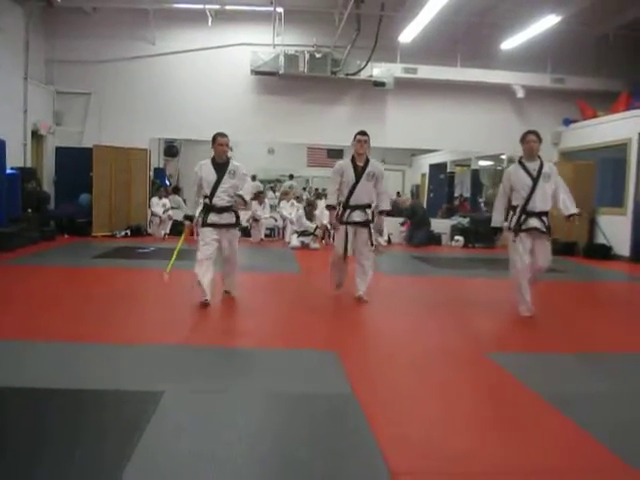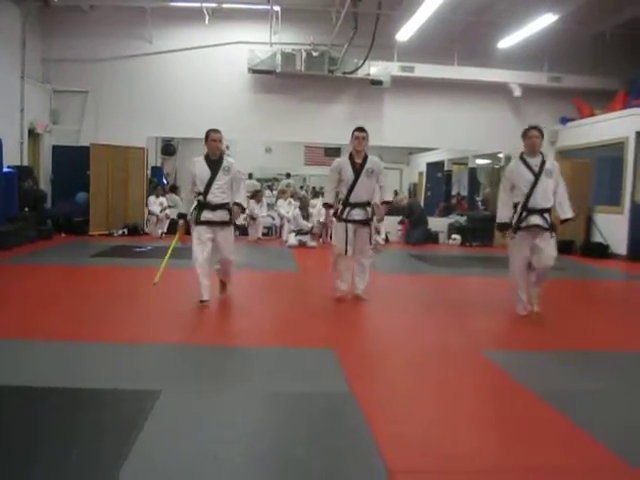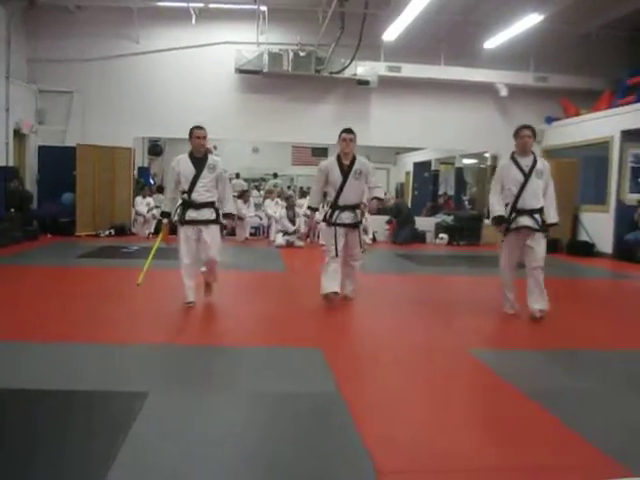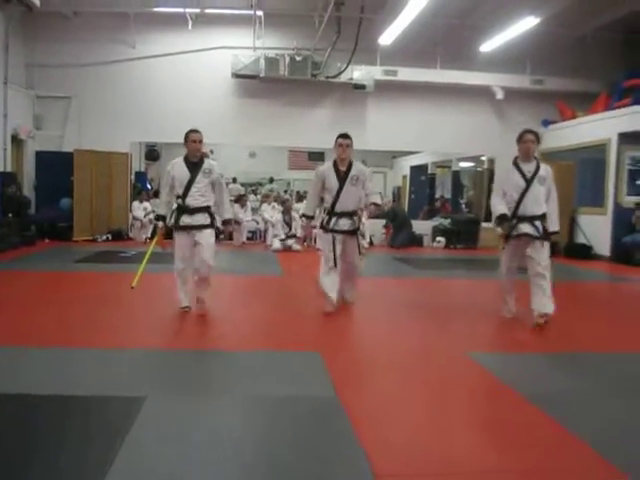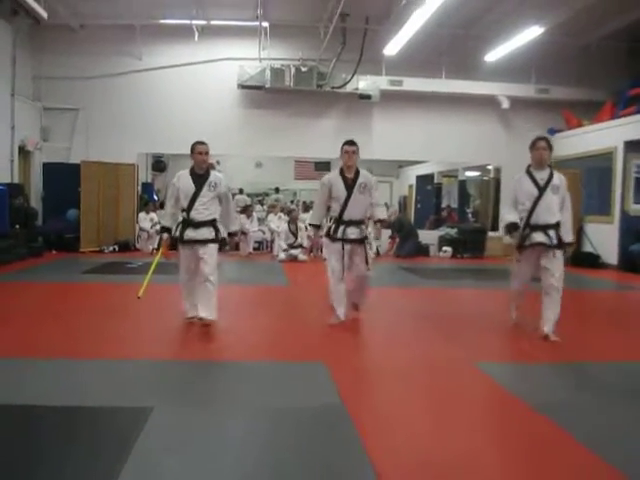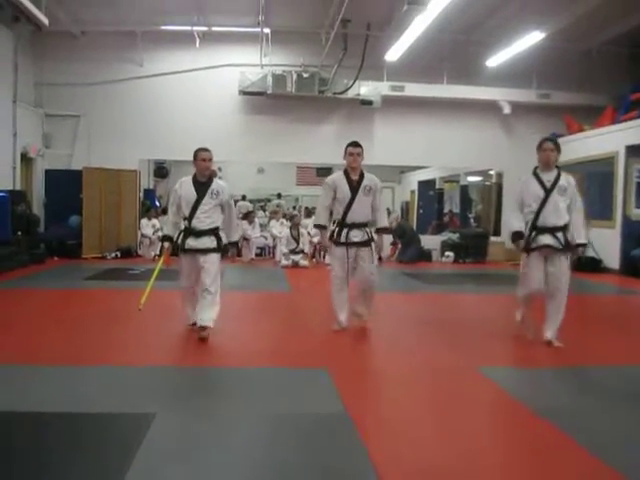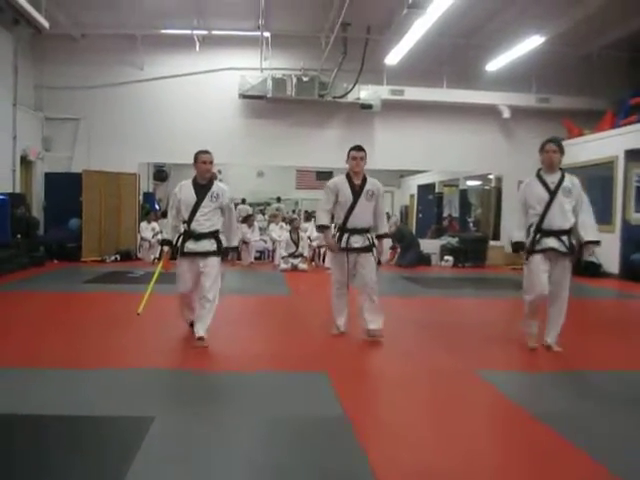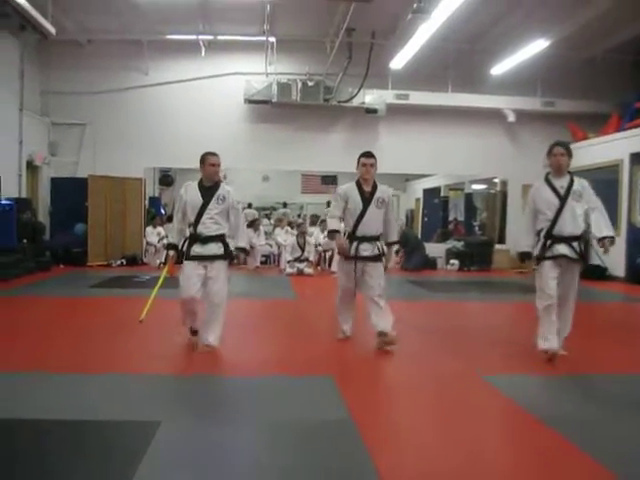
dt=0.1s
person 1, frame 1
left shoulder: (550, 169)
right shoulder: (512, 171)
left elbow: (561, 191)
right elbow: (502, 198)
left wrist: (571, 211)
right wrist: (498, 223)
left hip: (541, 222)
right hip: (519, 222)
left knee: (541, 264)
right knee: (521, 265)
left ankle: (526, 297)
right ankle: (525, 305)
person 1, frame 2
left shoulder: (552, 165)
right shoulder: (513, 167)
left elbow: (559, 191)
right elbow: (505, 195)
left wrist: (565, 215)
right wrist: (503, 221)
left hip: (543, 220)
right hip: (521, 220)
left knee: (545, 261)
right knee: (519, 264)
left ankle: (532, 296)
right ankle: (523, 304)
person 1, frame 3
left shoulder: (543, 165)
right shoulder: (505, 167)
left elbow: (549, 194)
right elbow: (495, 193)
left wrist: (551, 220)
right wrist: (498, 216)
left hip: (535, 221)
right hip: (512, 220)
left knee: (537, 264)
right knee: (508, 265)
left ankle: (537, 307)
right ankle: (510, 303)
person 1, frame 4
left shoulder: (546, 172)
right shoulder: (507, 172)
left elbow: (551, 201)
right elbow: (497, 198)
left wrist: (552, 229)
right wrist: (501, 217)
left hip: (537, 228)
right hip: (513, 227)
left knee: (541, 271)
right knee: (508, 271)
left ankle: (542, 312)
right ankle: (508, 307)
person 1, frame 5
left shoulder: (560, 180)
right shoulder: (520, 180)
left elbow: (565, 210)
right elbow: (510, 206)
left wrist: (567, 239)
right wrist: (512, 225)
left hip: (552, 237)
right hip: (527, 236)
left knee: (553, 284)
right knee: (520, 279)
left ankle: (548, 328)
right ankle: (515, 309)
person 1, frame 6
left shoulder: (568, 181)
right shoulder: (527, 182)
left elbow: (576, 212)
right elbow: (518, 211)
left wrist: (578, 241)
right wrist: (517, 233)
left hip: (559, 240)
right hip: (534, 239)
left knee: (558, 289)
right knee: (531, 285)
left ankle: (551, 333)
right ankle: (523, 309)
person 1, frame 7
left shoulder: (572, 183)
right shoulder: (530, 184)
left elbow: (583, 210)
right elbow: (522, 215)
left wrist: (589, 238)
right wrist: (519, 242)
left hip: (563, 243)
right hip: (537, 242)
left knee: (559, 294)
right knee: (537, 291)
left ankle: (551, 337)
right ankle: (532, 332)
person 1, frame 8
left shoulder: (582, 186)
right shoulder: (538, 188)
left elbow: (596, 212)
right elbow: (529, 221)
left wrist: (605, 234)
right wrist: (525, 250)
left hip: (573, 249)
right hip: (547, 249)
left knee: (566, 299)
right knee: (547, 298)
left ankle: (557, 342)
right ankle: (548, 345)
person 2, frame 1
left shoulder: (237, 168)
right shoulder: (202, 167)
left elbow: (246, 187)
right elbow: (195, 194)
left wrist: (240, 198)
right wrist: (190, 219)
left hip: (229, 218)
right hip: (208, 217)
left knee: (230, 256)
right knee: (204, 256)
left ankle: (228, 287)
right ankle: (205, 295)
person 2, frame 2
left shoulder: (231, 165)
right shoulder: (195, 164)
left elbow: (240, 188)
right elbow: (188, 192)
left wrist: (238, 206)
right wrist: (183, 218)
left hip: (224, 215)
right hip: (202, 215)
left knee: (225, 256)
right knee: (201, 257)
left ankle: (223, 278)
right ankle: (203, 295)
person 2, frame 3
left shoulder: (215, 163)
right shoulder: (179, 162)
left elbow: (224, 189)
right elbow: (171, 190)
left wrist: (228, 214)
right wrist: (166, 217)
left hip: (209, 214)
right hip: (187, 214)
left knee: (211, 255)
right knee: (187, 258)
left ankle: (208, 277)
right ankle: (190, 296)
person 2, frame 4
left shoulder: (212, 167)
right shoulder: (174, 166)
left elbow: (221, 194)
right elbow: (166, 194)
left wrist: (227, 220)
right wrist: (161, 220)
left hip: (204, 219)
right hip: (182, 219)
left knee: (205, 261)
right knee: (182, 263)
left ankle: (201, 295)
right ankle: (185, 301)
person 2, frame 5
left shoulder: (218, 180)
right shoulder: (180, 178)
left elbow: (228, 207)
right elbow: (171, 206)
left wrist: (232, 232)
right wrist: (166, 232)
left hip: (209, 233)
right hip: (186, 232)
left knee: (208, 275)
right knee: (188, 277)
left ankle: (205, 315)
right ankle: (192, 311)
person 2, frame 6
left shoulder: (221, 187)
right shoulder: (182, 185)
left elbow: (230, 216)
right elbow: (173, 214)
left wrist: (233, 241)
right wrist: (168, 240)
left hip: (211, 241)
right hip: (188, 240)
left knee: (210, 285)
right knee: (189, 285)
left ankle: (204, 325)
right ankle: (193, 318)
person 2, frame 7
left shoulder: (222, 190)
right shoulder: (182, 188)
left elbow: (230, 219)
right elbow: (173, 217)
right wrist: (167, 244)
left hip: (211, 245)
right hip: (187, 244)
left knee: (208, 291)
right knee: (185, 289)
left ankle: (200, 333)
right ankle: (192, 317)
person 2, frame 8
left shoulder: (228, 193)
right shoulder: (187, 190)
left elbow: (237, 222)
right elbow: (179, 221)
left wrist: (241, 248)
right wrist: (173, 248)
left hip: (218, 249)
right hip: (193, 248)
left knee: (216, 296)
right knee: (188, 294)
left ankle: (210, 339)
right ankle: (194, 325)
person 3, frame 1
left shoulder: (377, 168)
right shoulder: (341, 166)
left elbow: (381, 193)
right elbow: (332, 190)
left wrist: (381, 216)
right wrist: (332, 213)
left hip: (365, 216)
right hip: (345, 214)
left knee: (365, 255)
right knee: (340, 253)
left ankle: (361, 291)
right ankle: (338, 279)
person 3, frame 2
left shoulder: (376, 164)
right shoulder: (339, 164)
left elbow: (381, 187)
right elbow: (330, 188)
left wrist: (380, 206)
right wrist: (328, 211)
left hip: (365, 213)
right hip: (345, 212)
left knee: (364, 253)
right knee: (342, 252)
left ankle: (359, 289)
right ankle: (341, 287)
person 3, frame 3
left shoulder: (365, 165)
right shoulder: (326, 165)
left elbow: (374, 186)
right elbow: (317, 190)
left wrist: (374, 200)
right wrist: (312, 213)
left hip: (354, 216)
right hip: (334, 216)
left knee: (352, 257)
right knee: (332, 254)
left ankle: (347, 289)
right ankle: (331, 291)
person 3, frame 4
left shoulder: (362, 171)
right shoulder: (323, 171)
left elbow: (371, 193)
right elbow: (313, 197)
left wrist: (372, 205)
right wrist: (307, 221)
left hip: (352, 222)
right hip: (330, 222)
left knee: (351, 264)
right knee: (330, 263)
left ankle: (345, 294)
right ankle: (331, 300)
person 3, frame 5
left shoulder: (368, 179)
right shoulder: (329, 180)
left elbow: (375, 204)
right elbow: (320, 206)
left wrist: (378, 223)
right wrist: (316, 231)
left hip: (360, 232)
right hip: (337, 232)
left knee: (362, 273)
right knee: (337, 274)
left ankle: (354, 298)
right ankle: (339, 313)
person 3, frame 6
left shoulder: (373, 182)
right shoulder: (333, 180)
left elbow: (377, 210)
right elbow: (323, 208)
left wrist: (380, 235)
right wrist: (323, 233)
left hip: (364, 235)
right hip: (341, 235)
left knee: (368, 278)
right knee: (339, 279)
left ankle: (361, 310)
right ankle: (341, 319)
person 3, frame 7
left shoulder: (376, 186)
right shoulder: (335, 184)
left elbow: (380, 214)
right elbow: (324, 210)
left wrist: (380, 241)
right wrist: (327, 233)
left hip: (366, 241)
right hip: (342, 240)
left knee: (370, 284)
right knee: (340, 285)
left ankle: (373, 327)
right ankle: (339, 323)
person 3, frame 8
left shoulder: (386, 193)
right shoulder: (344, 191)
left elbow: (390, 222)
right elbow: (333, 216)
left wrist: (390, 248)
right wrist: (337, 237)
left hip: (374, 249)
right hip: (351, 247)
left knee: (377, 293)
right knee: (346, 292)
left ankle: (384, 333)
right ankle: (345, 328)
